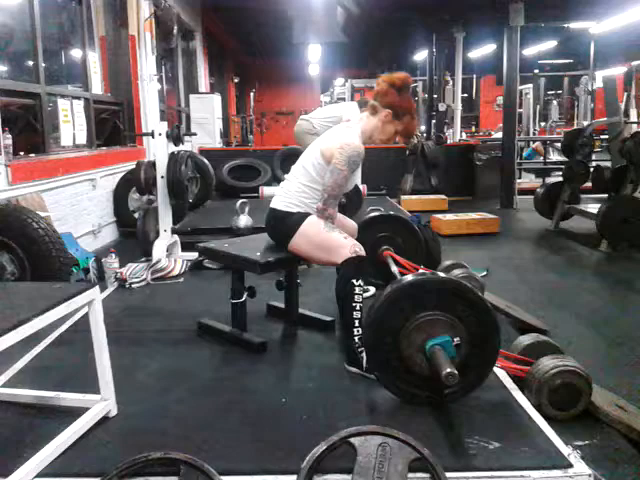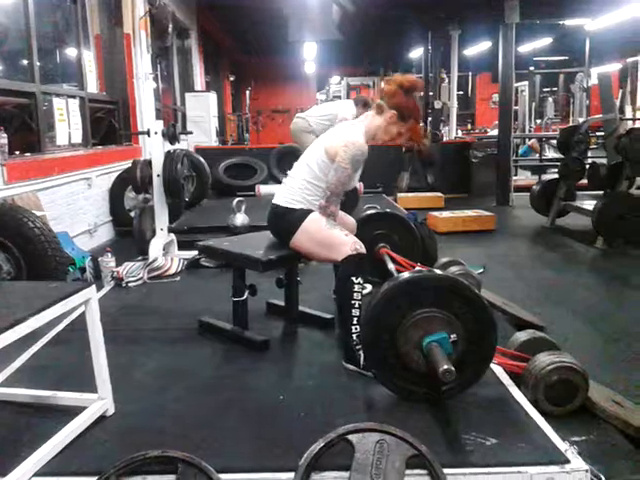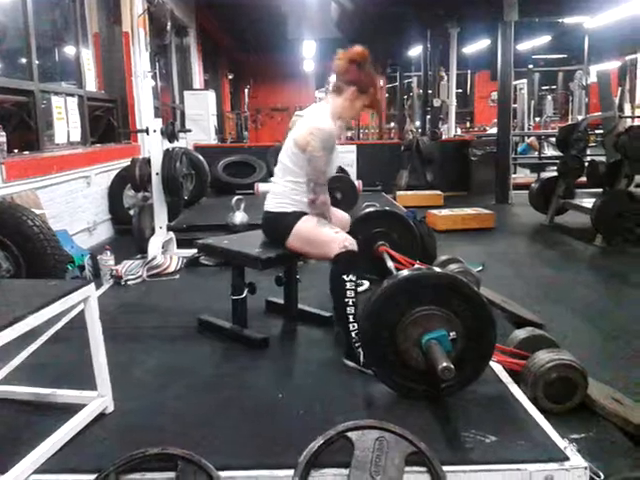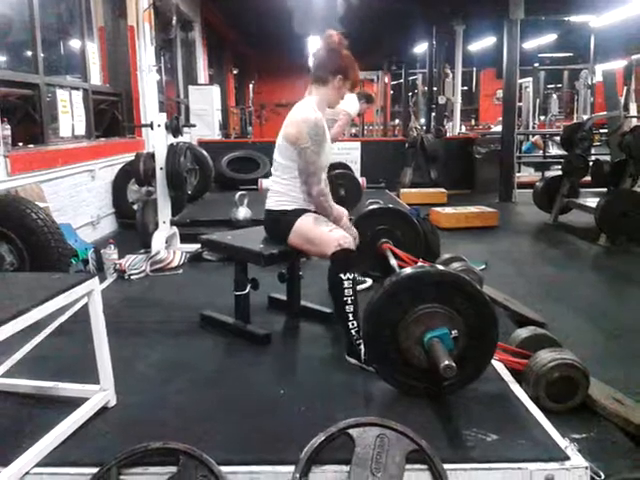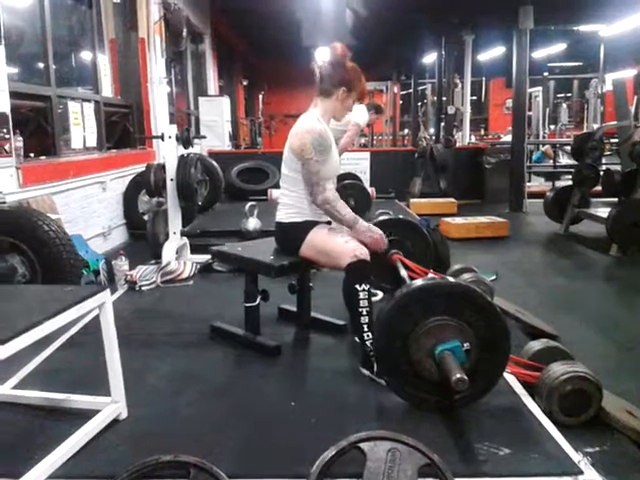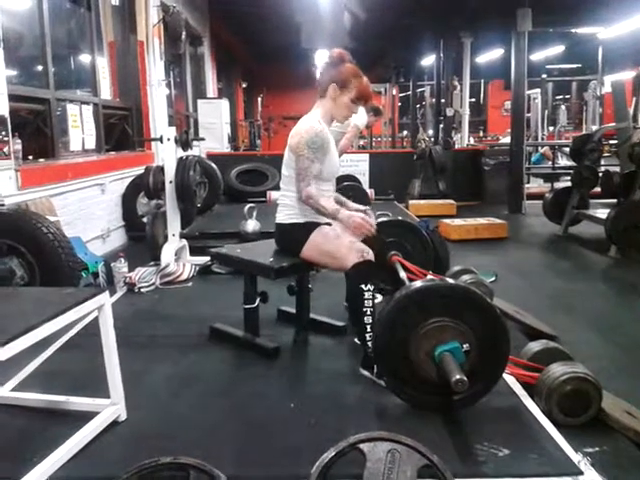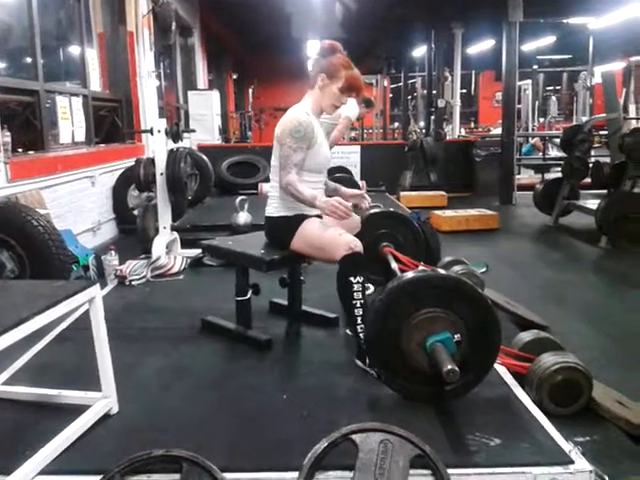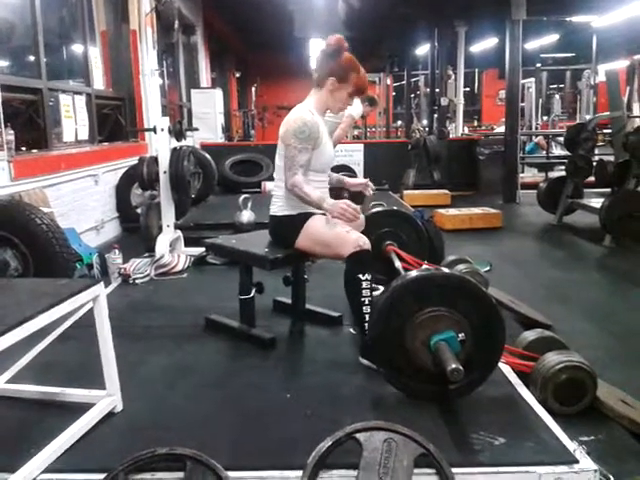
dt=0.3s
person 1, frame 1
left shoulder: (349, 130)
right shoulder: (352, 147)
right elbow: (326, 205)
left wrist: (342, 233)
right wrist: (335, 238)
left hip: (298, 211)
right hip: (287, 218)
left knee: (358, 234)
right knee: (352, 255)
left ankle: (353, 306)
right ankle: (356, 355)
person 1, frame 2
left shoulder: (353, 129)
right shoulder: (355, 146)
right elbow: (329, 202)
left wrist: (340, 232)
right wrist: (337, 237)
left hip: (299, 208)
right hip: (289, 214)
left knee: (355, 231)
right knee: (353, 253)
right ankle: (354, 351)
person 1, frame 3
left shoulder: (321, 117)
right shoulder: (323, 128)
right elbow: (317, 194)
left wrist: (337, 221)
right wrist: (333, 226)
left hip: (297, 209)
right hip: (283, 217)
left knee: (355, 226)
right knee: (345, 249)
left ankle: (350, 309)
right ankle: (355, 349)
person 1, frame 4
left shoulder: (309, 111)
right shoulder: (310, 120)
left elbow: (315, 180)
right elbow: (313, 187)
left wrist: (338, 215)
right wrist: (338, 222)
left hip: (299, 207)
right hip: (285, 214)
left knee: (353, 223)
right knee: (343, 245)
left ankle: (350, 292)
right ankle: (356, 345)
person 1, frame 5
left shoulder: (315, 124)
right shoulder: (314, 131)
right elbow: (320, 196)
left wrist: (355, 219)
right wrist: (358, 225)
left hip: (310, 220)
right hip: (296, 226)
left knee: (363, 238)
right knee: (357, 256)
left ankle: (364, 307)
right ankle: (371, 357)
person 1, frame 6
left shoulder: (318, 127)
right shoulder: (313, 130)
right elbow: (306, 193)
left wrist: (349, 206)
right wrist: (342, 215)
left hip: (311, 221)
right hip: (296, 227)
left knee: (362, 231)
right knee: (361, 258)
left ankle: (363, 303)
right ankle: (371, 358)
person 1, frame 7
left shoulder: (311, 120)
right shoulder: (299, 121)
right elbow: (287, 180)
left wrist: (341, 192)
right wrist: (322, 201)
left hip: (306, 213)
right hip: (286, 219)
left knee: (357, 223)
right knee: (350, 249)
left ankle: (359, 294)
right ankle: (365, 348)
person 1, frame 8
left shoulder: (314, 118)
right shoulder: (304, 121)
right elbow: (294, 182)
left wrist: (345, 181)
right wrist: (327, 204)
left hip: (308, 213)
right hip: (291, 219)
left knee: (364, 223)
right knee: (357, 247)
left ankle: (366, 291)
right ankle: (370, 346)
